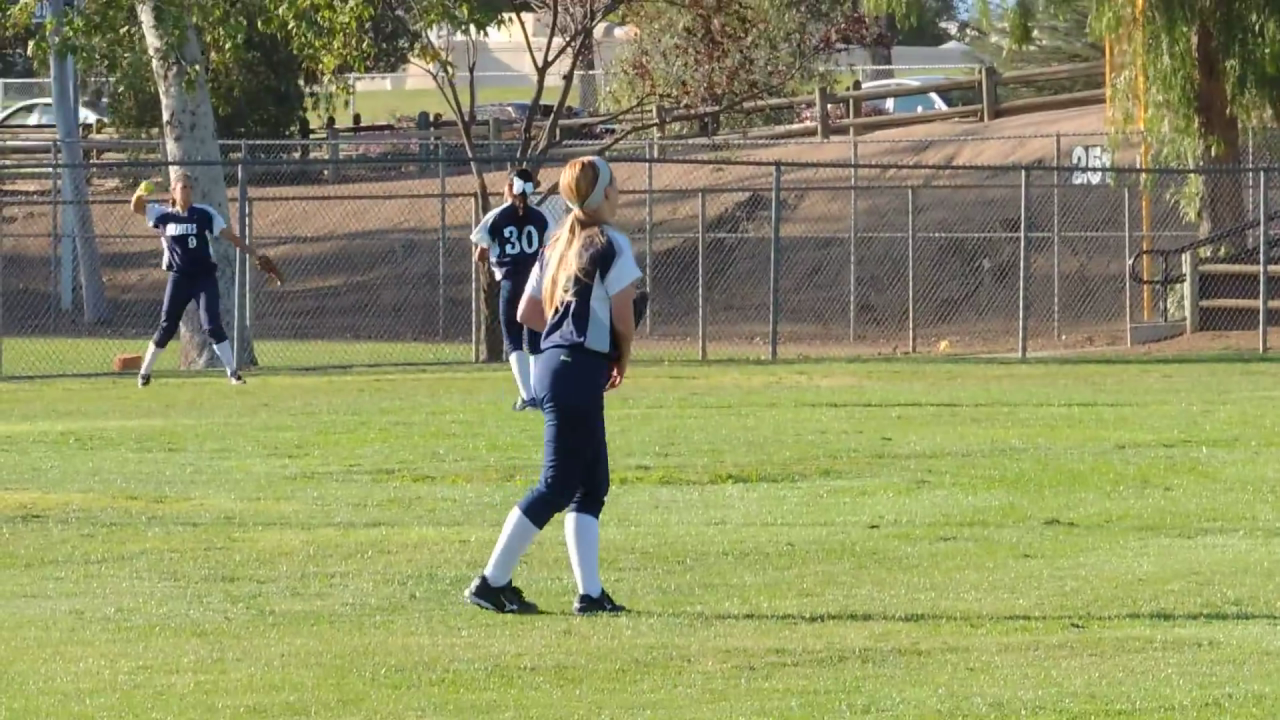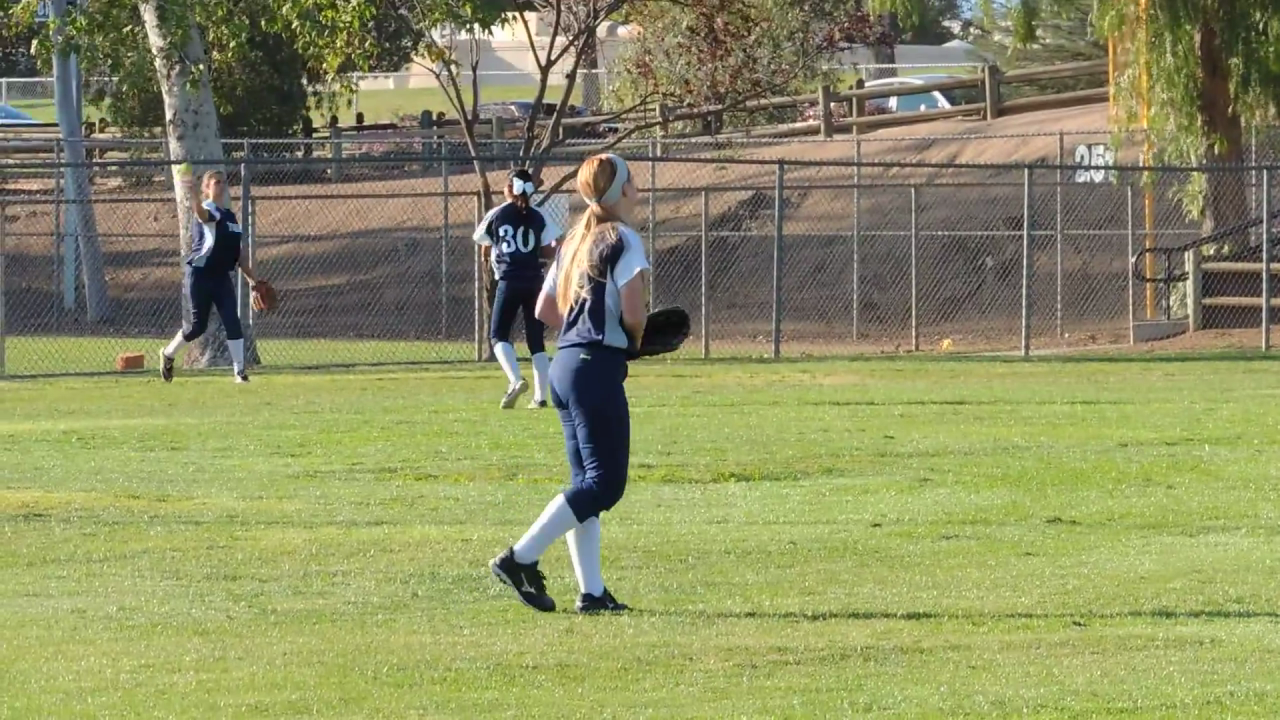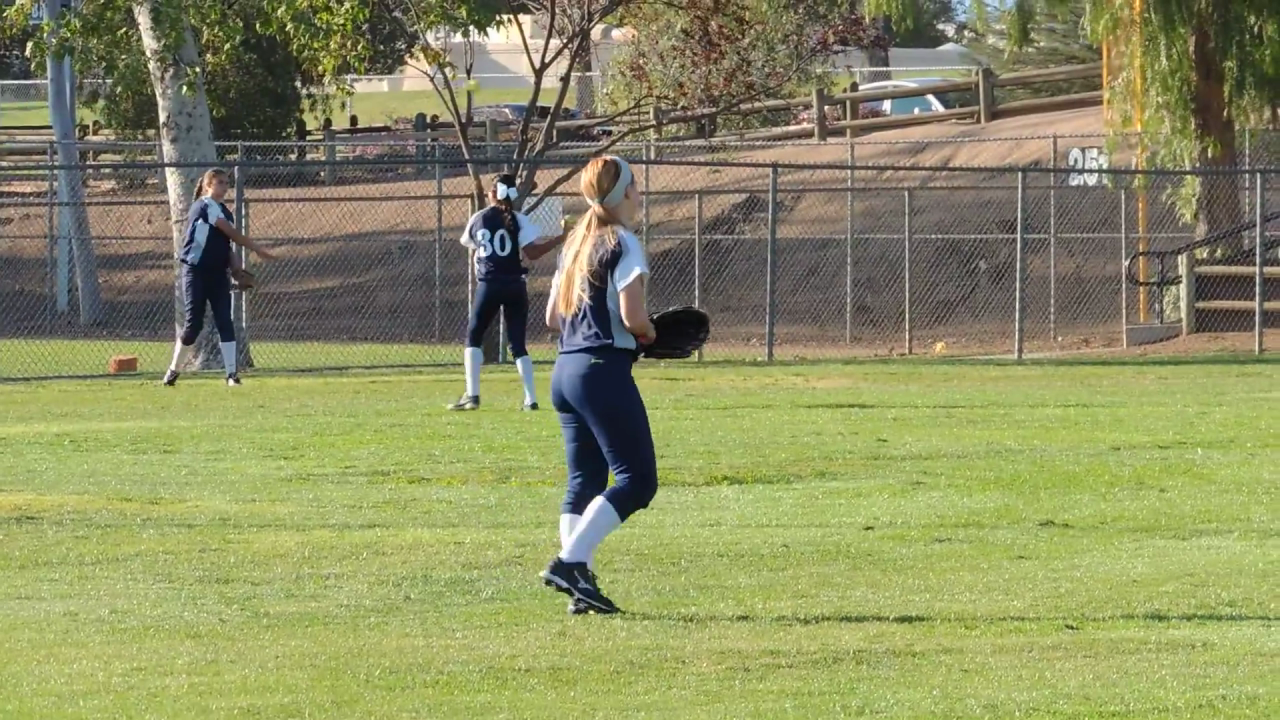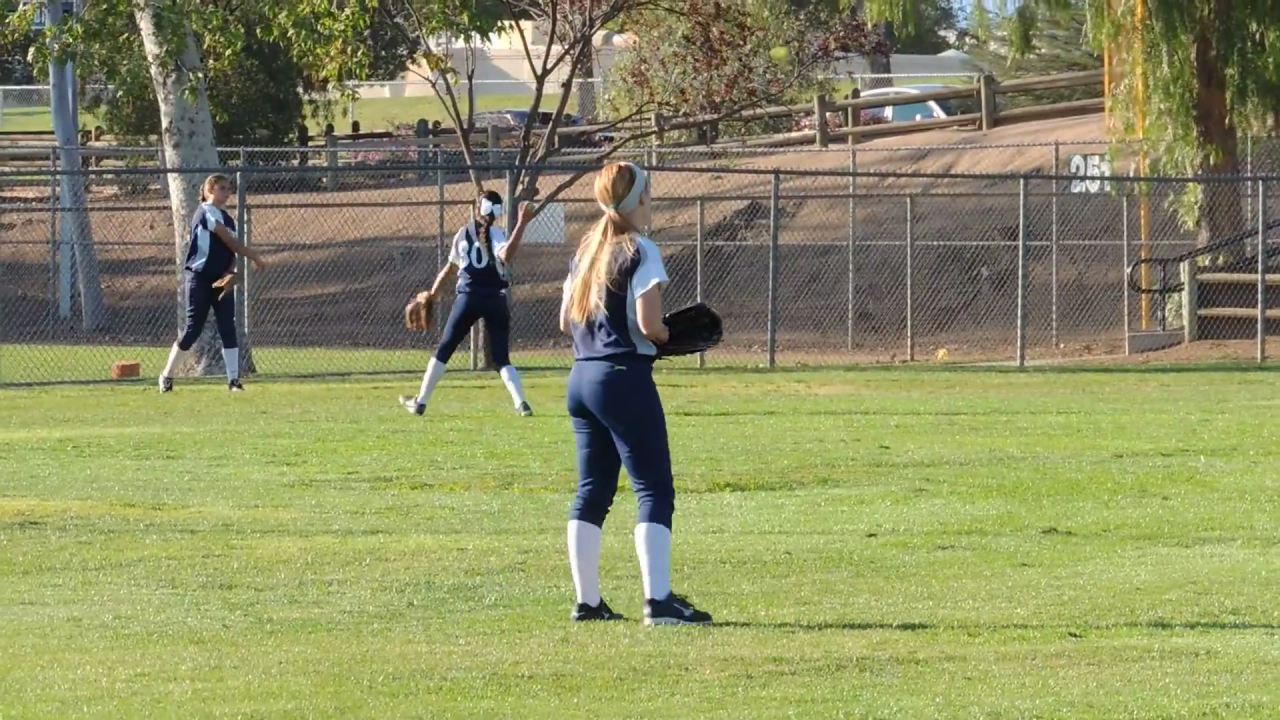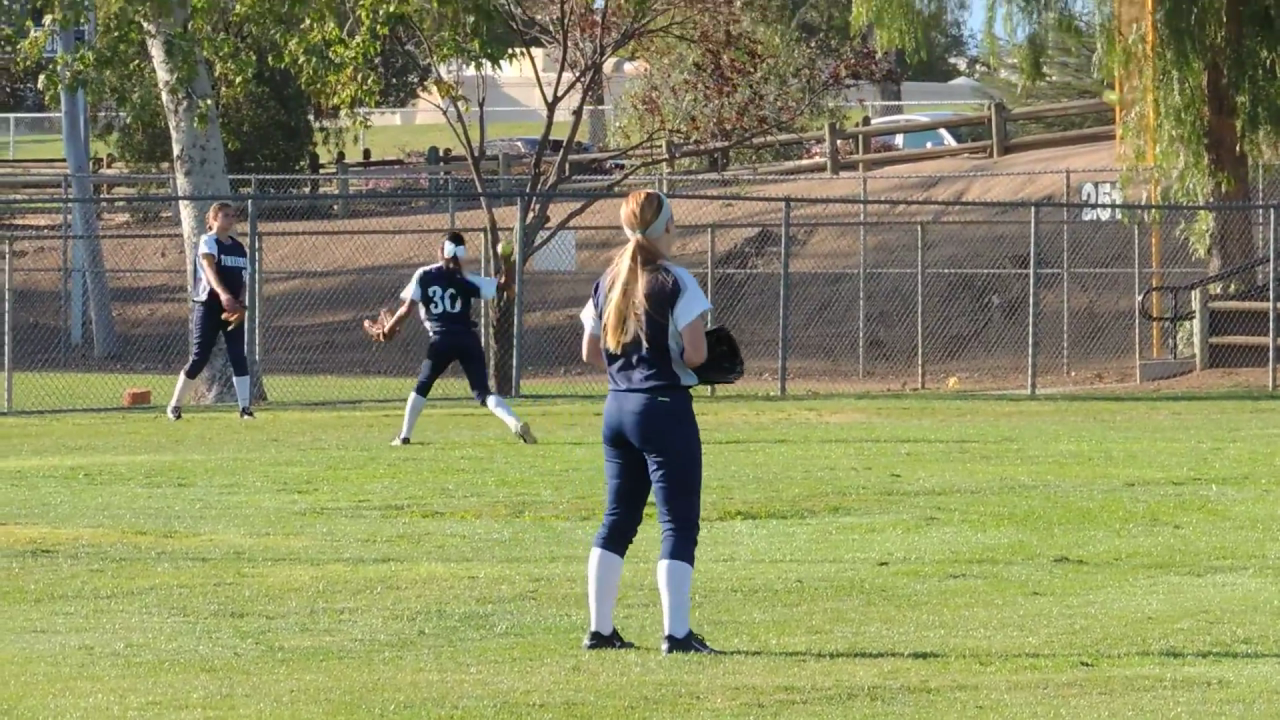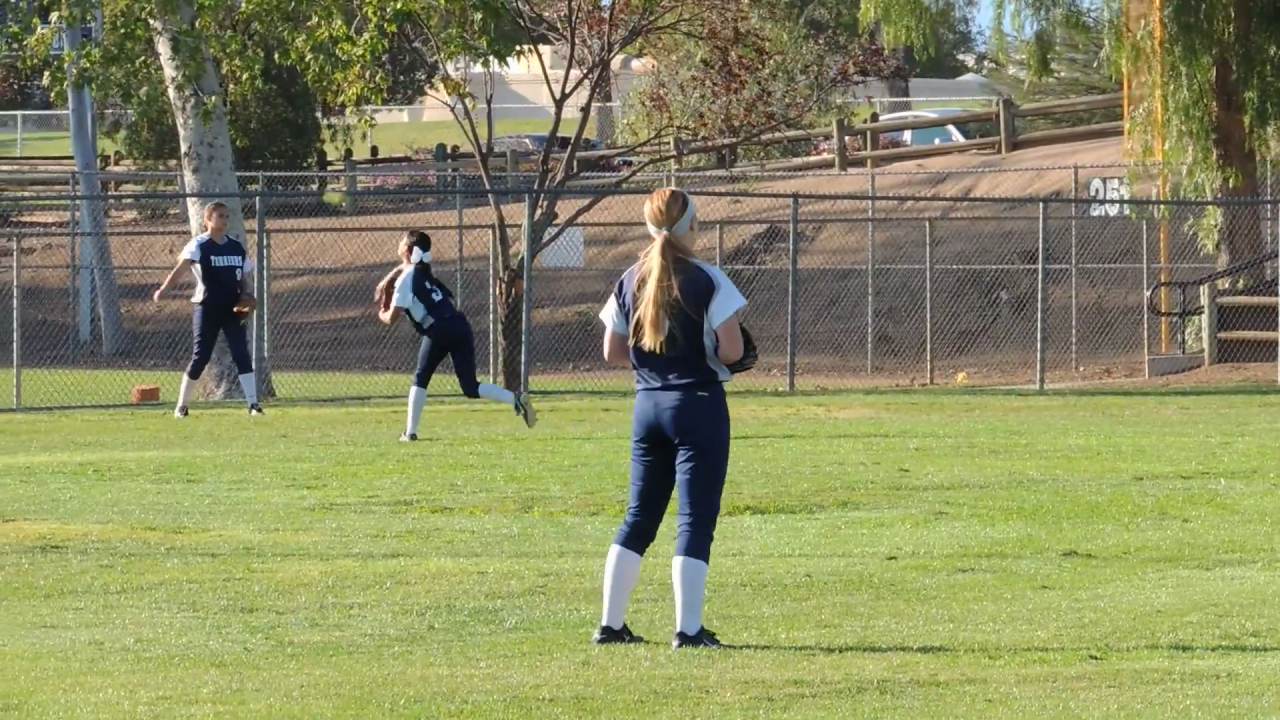
dt=0.2s
person 1, frame 1
left shoulder: (557, 243)
right shoulder: (612, 244)
left elbow: (526, 314)
right elbow: (623, 320)
right wrist: (622, 356)
left hip: (553, 366)
right hip: (579, 372)
left knee: (590, 484)
right knee: (559, 485)
left ankle: (590, 594)
right ankle: (492, 581)
person 1, frame 2
left shoulder: (575, 240)
right shoulder: (624, 239)
left elbow: (544, 311)
right elbow: (634, 312)
right wrist: (636, 339)
left hip: (567, 365)
right hip: (596, 369)
left knee: (588, 479)
right knee: (605, 482)
left ankle: (592, 591)
right ankle: (520, 557)
person 1, frame 3
left shoulder: (577, 242)
right shoulder: (624, 242)
left elbow: (553, 316)
right elbow: (632, 316)
right wrist: (649, 333)
left hip: (566, 370)
right hip: (604, 373)
left knee: (583, 483)
right knee: (637, 480)
left ankle: (583, 593)
right ankle: (571, 561)
person 1, frame 4
left shoulder: (588, 249)
right shoulder: (640, 250)
left elbow: (566, 321)
right elbow: (648, 324)
right wrist: (666, 336)
left hip: (581, 378)
right hip: (624, 379)
left knee: (593, 490)
right knee: (654, 489)
left ankle: (587, 600)
right ankle: (658, 598)
person 1, frame 5
left shoulder: (609, 281)
right shoulder: (676, 281)
left elbow: (591, 352)
right elbow: (696, 353)
right wrist: (681, 361)
left hip: (618, 409)
right hip: (664, 410)
left knee: (618, 520)
right knee: (680, 524)
left ankle: (600, 629)
right ankle: (677, 634)
person 1, frame 6
left shoulder: (630, 280)
right shoulder: (707, 279)
left elbow: (613, 352)
right elbow: (732, 350)
right wrist: (705, 356)
left hip: (648, 406)
right hip: (698, 406)
left knee: (639, 516)
right knee: (696, 520)
left ankle: (611, 624)
right ankle: (688, 631)
person 2, frame 1
left shoulder: (496, 217)
right shoulder: (540, 217)
left elbow: (481, 255)
left wrist: (492, 251)
left hip: (512, 283)
left knee: (513, 342)
right knee: (534, 341)
left ankle: (528, 396)
right ankle: (536, 394)
person 2, frame 2
left shoulder: (495, 215)
right shoulder: (539, 217)
left elbow: (486, 253)
right elbow: (548, 253)
left hip: (509, 283)
right hip: (536, 282)
left knee: (498, 336)
right knee: (536, 340)
left ankle: (516, 380)
right ankle: (540, 396)
person 2, frame 3
left shoulder: (478, 219)
right shoulder: (518, 220)
left elbow: (473, 254)
right elbow: (531, 253)
right wrist: (560, 238)
left hip: (488, 286)
right hip: (516, 287)
left knee: (473, 338)
right knee: (518, 345)
left ankle: (472, 394)
right ankle: (531, 399)
person 2, frame 4
left shoulder: (462, 233)
right shoulder: (495, 234)
left elbow: (450, 268)
right elbow: (506, 257)
left wrist: (431, 293)
right wrist: (522, 224)
left hip: (468, 299)
right hip: (495, 301)
left knee: (444, 350)
right knee: (501, 358)
left ankle: (420, 402)
right ankle: (521, 403)
person 2, frame 5
left shoulder: (423, 275)
right shoulder: (465, 279)
left elbow: (406, 310)
right elbow: (500, 287)
left wrist: (387, 330)
left hip: (443, 340)
right hip: (469, 340)
left knee: (423, 386)
right knee: (483, 392)
left ankle: (404, 435)
right ankle: (516, 424)
person 2, frame 6
left shoulder: (407, 278)
right shoulder: (421, 268)
left elbow: (391, 318)
left wrist: (383, 313)
right wrist: (387, 280)
left hip: (439, 331)
right hip: (461, 327)
left knee: (421, 379)
right knee: (471, 387)
left ankle: (411, 432)
right ankle: (515, 400)
person 3, frame 1
left shoulder: (205, 213)
right shoulder: (164, 215)
left elbow: (229, 234)
right elbow: (137, 207)
left wrist: (253, 253)
right wrist: (140, 193)
left hip: (204, 277)
right hip: (178, 278)
left knee: (212, 325)
right knee: (167, 327)
left ankle: (232, 371)
right ankle: (145, 372)
person 3, frame 2
left shoulder: (230, 216)
right shoulder: (206, 208)
left elbow: (236, 251)
right elbow: (201, 212)
left wrist: (251, 277)
right wrist: (194, 192)
left hip: (222, 276)
right hip: (199, 274)
left knee: (232, 322)
right knee: (198, 325)
left ankle: (240, 370)
right ankle: (169, 353)
person 3, frame 3
left shoulder: (222, 210)
right shoulder: (205, 205)
right elbow: (233, 234)
left wrist: (237, 268)
right wrist: (258, 251)
left hip: (218, 274)
right hip: (195, 272)
left knee: (225, 323)
right knee: (193, 324)
left ankle: (231, 373)
right ankle: (174, 370)
person 3, frame 4
left shoulder: (227, 218)
right shoulder: (207, 211)
right elbow: (228, 240)
left wrist: (230, 272)
right wrist: (255, 257)
left hip: (220, 281)
right hip: (199, 279)
left knee: (228, 329)
right knee: (193, 330)
left ankle: (233, 380)
right ankle: (167, 375)
person 3, frame 5
left shoulder: (239, 247)
right shoulder: (207, 242)
right elbow: (210, 269)
left wrist: (239, 302)
right wrist: (223, 293)
left hip: (230, 310)
right hip: (208, 308)
left knee: (239, 357)
right knee: (199, 358)
left ankle: (245, 407)
right ankle: (175, 405)
person 3, frame 6
left shoulder: (237, 247)
right shoulder: (198, 245)
left elbow: (244, 278)
right elbow: (181, 267)
left wrist: (247, 298)
right wrist: (164, 288)
left hip: (232, 309)
right hip: (207, 309)
left knee: (242, 355)
right knee: (200, 358)
left ankle: (253, 403)
right ankle: (182, 405)
